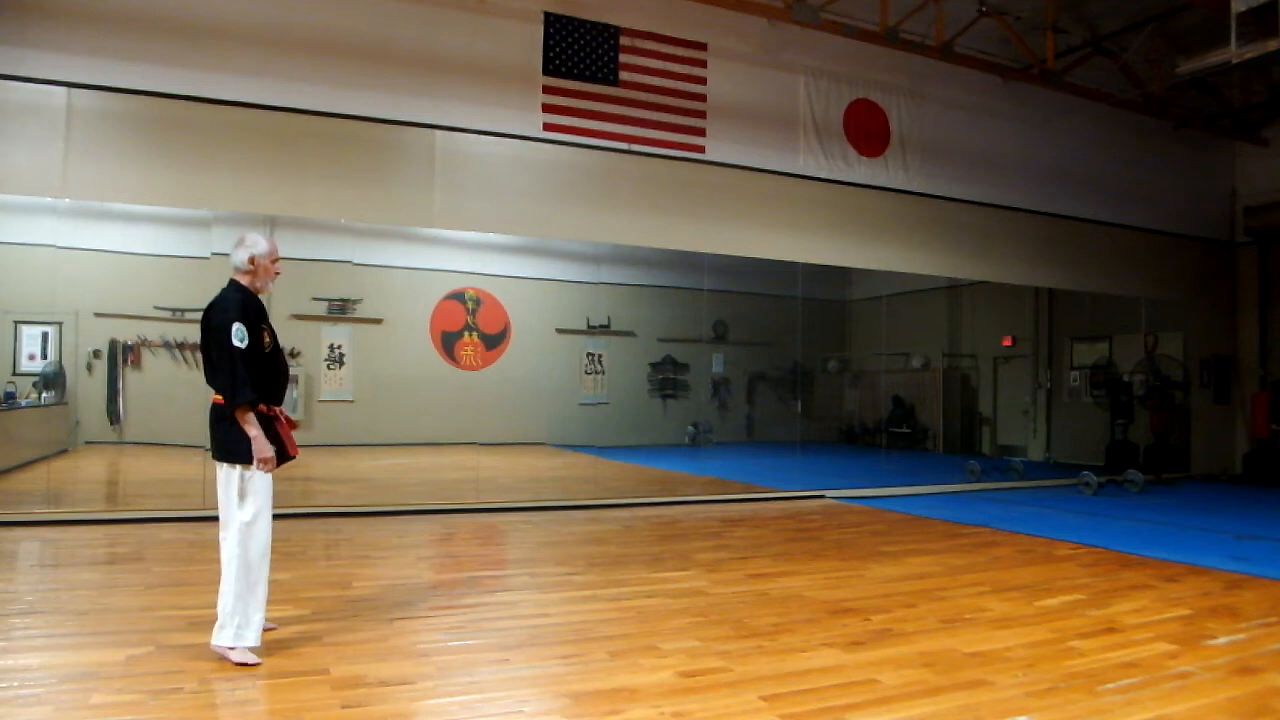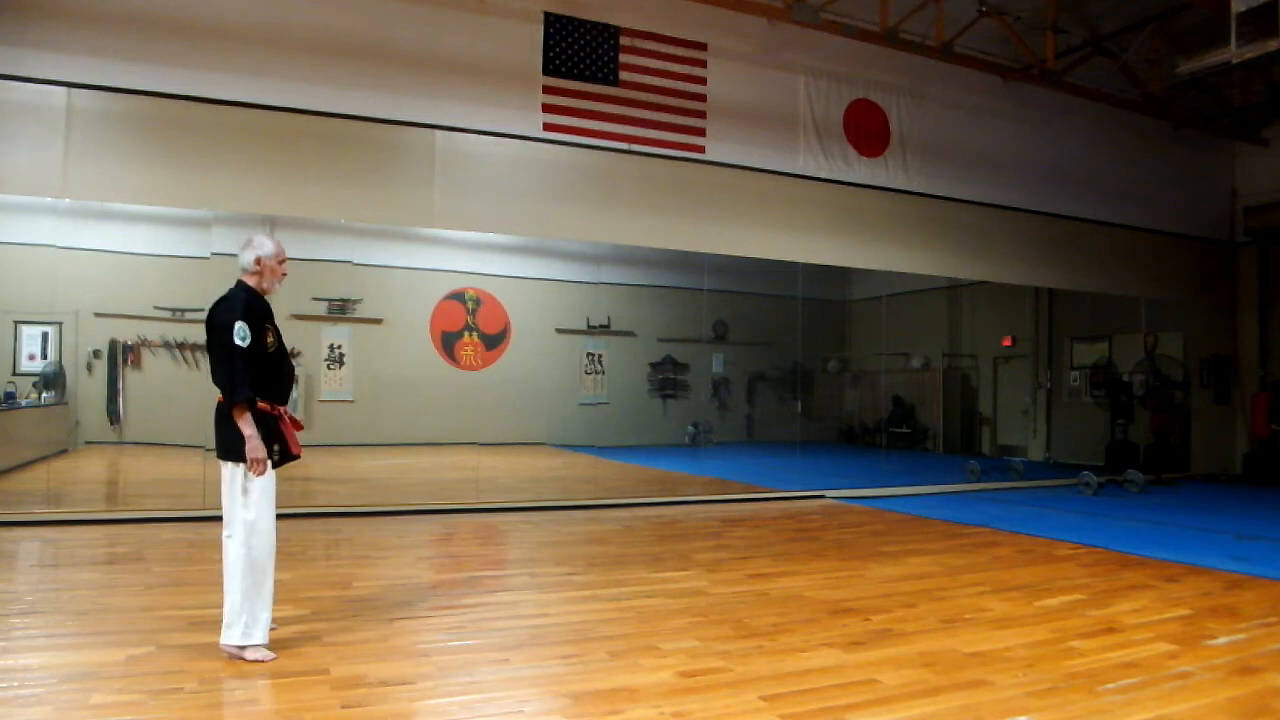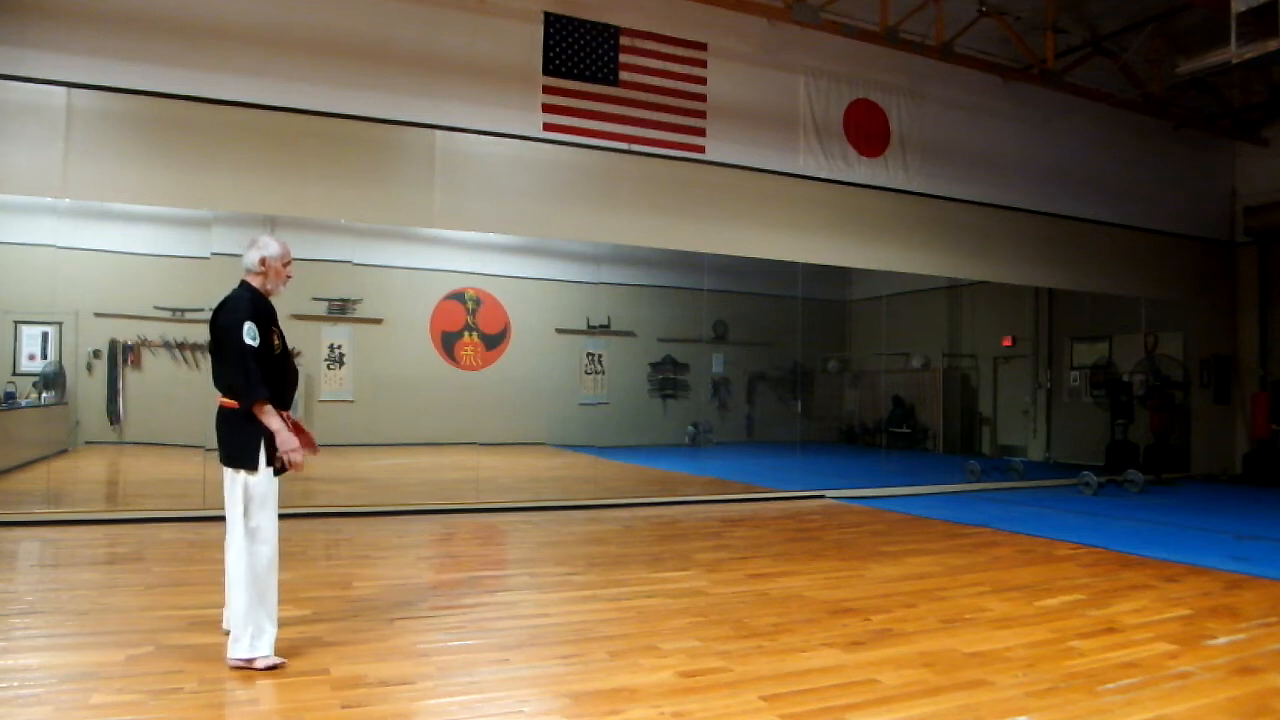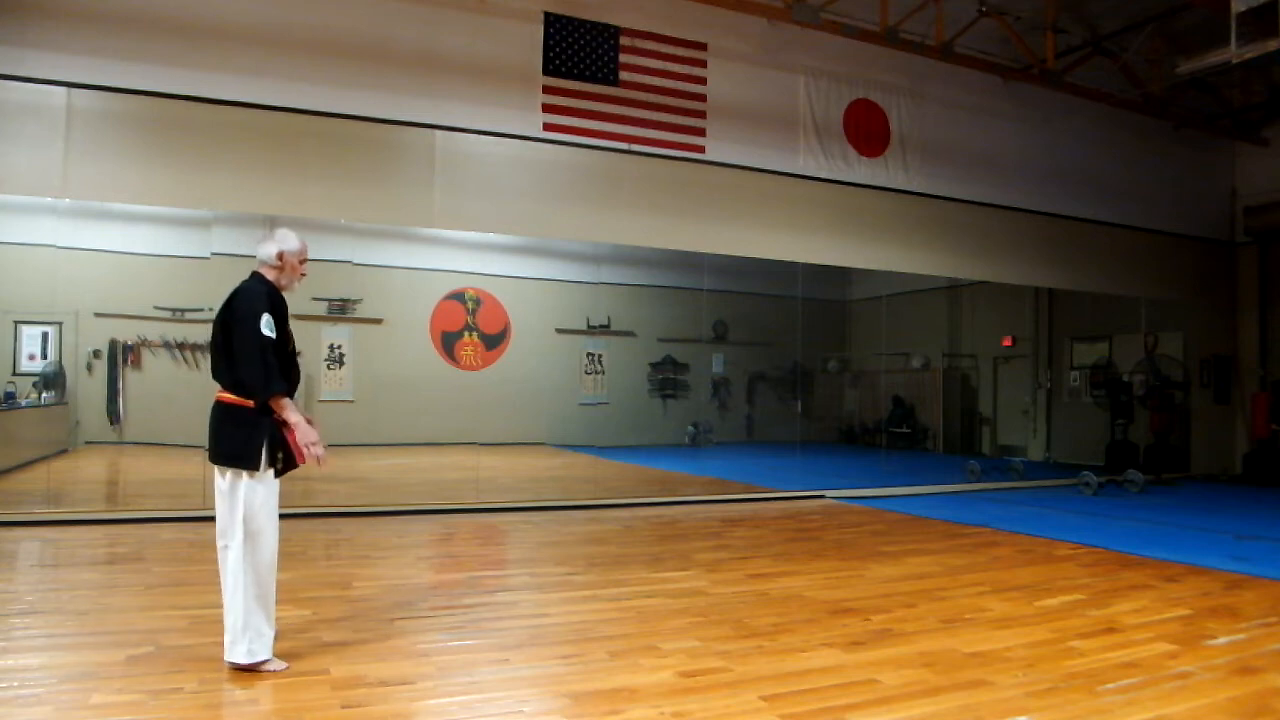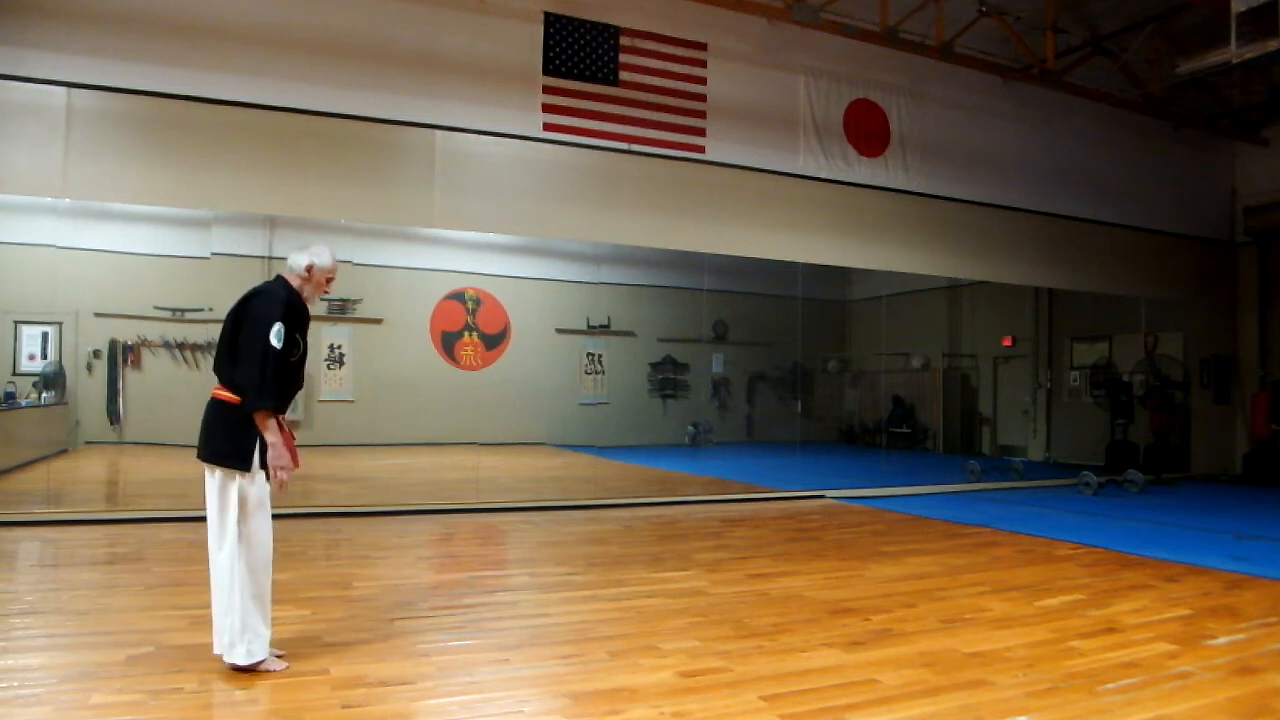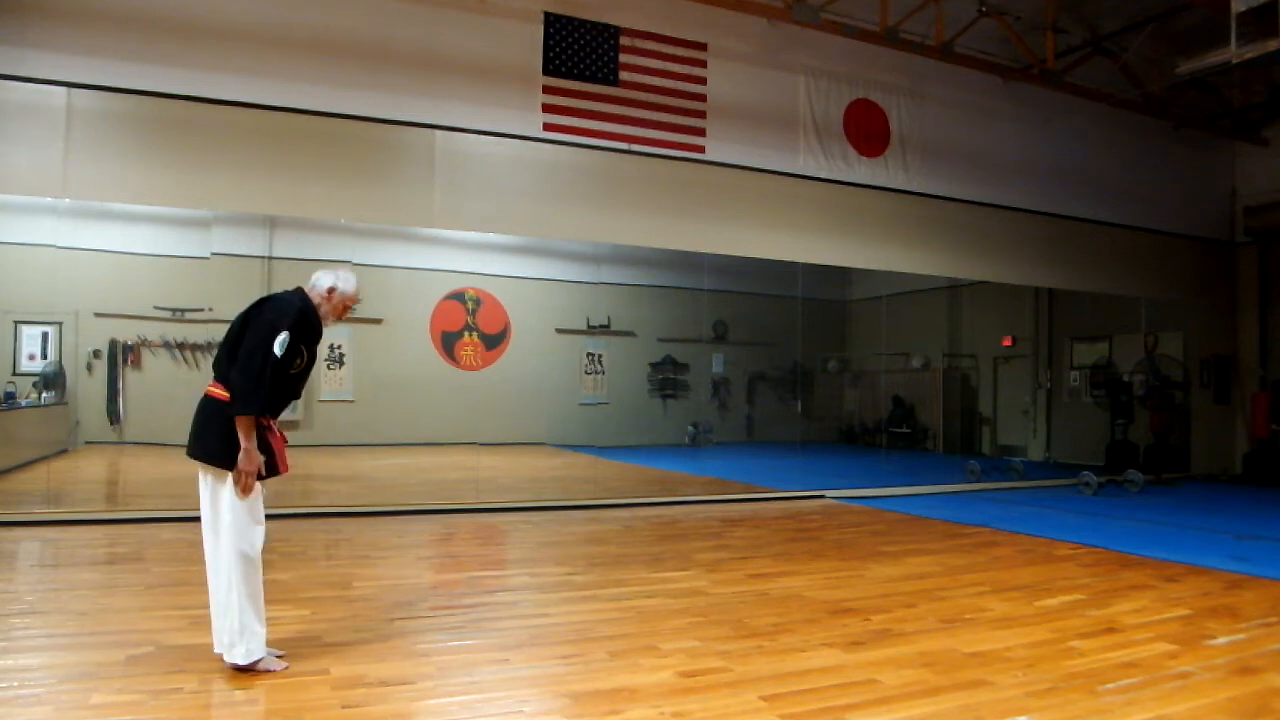
dt=0.3s
person 1, frame 1
left shoulder: (246, 304)
right shoulder: (231, 308)
right elbow: (233, 382)
left wrist: (270, 419)
right wrist: (258, 436)
left hip: (251, 426)
right hip: (242, 432)
left knee: (249, 526)
right knee: (247, 528)
left ankle: (244, 617)
right ankle: (232, 634)
person 1, frame 2
left shoulder: (254, 305)
right shoulder: (235, 307)
right elbow: (233, 381)
left wrist: (275, 418)
right wrist: (252, 436)
left hip: (258, 424)
right hip: (246, 430)
left knee: (249, 526)
right knee: (251, 527)
left ankle: (245, 618)
right ankle: (241, 633)
person 1, frame 3
left shoulder: (256, 307)
right shoulder: (240, 308)
right elbow: (246, 381)
left wrist: (284, 423)
right wrist: (280, 430)
left hip: (255, 431)
right hip: (249, 433)
left knee: (248, 530)
right knee: (256, 534)
left ankle: (240, 618)
right ankle: (248, 645)
person 1, frame 4
left shoulder: (257, 297)
right shoulder: (257, 298)
right elbow: (260, 372)
left wrist: (288, 418)
right wrist: (297, 422)
left hip: (242, 425)
right hip: (248, 429)
left knee: (243, 533)
right knee: (253, 535)
left ankle: (248, 630)
right ankle: (248, 648)
person 1, frame 5
left shoulder: (277, 301)
right shoulder: (273, 303)
right elbow: (255, 379)
left wrist: (272, 436)
right wrist: (275, 442)
left hip: (233, 428)
right hip: (240, 431)
left knee: (236, 538)
right knee: (247, 538)
left ankle: (241, 638)
right ankle: (245, 648)
person 1, frame 6
left shoulder: (298, 316)
right shoulder: (285, 313)
right elbow: (248, 380)
left wrist: (255, 441)
right wrist: (248, 448)
left hip: (230, 430)
right hip: (229, 430)
left knee: (234, 537)
right knee: (237, 538)
left ankle: (241, 640)
right ankle: (244, 648)
